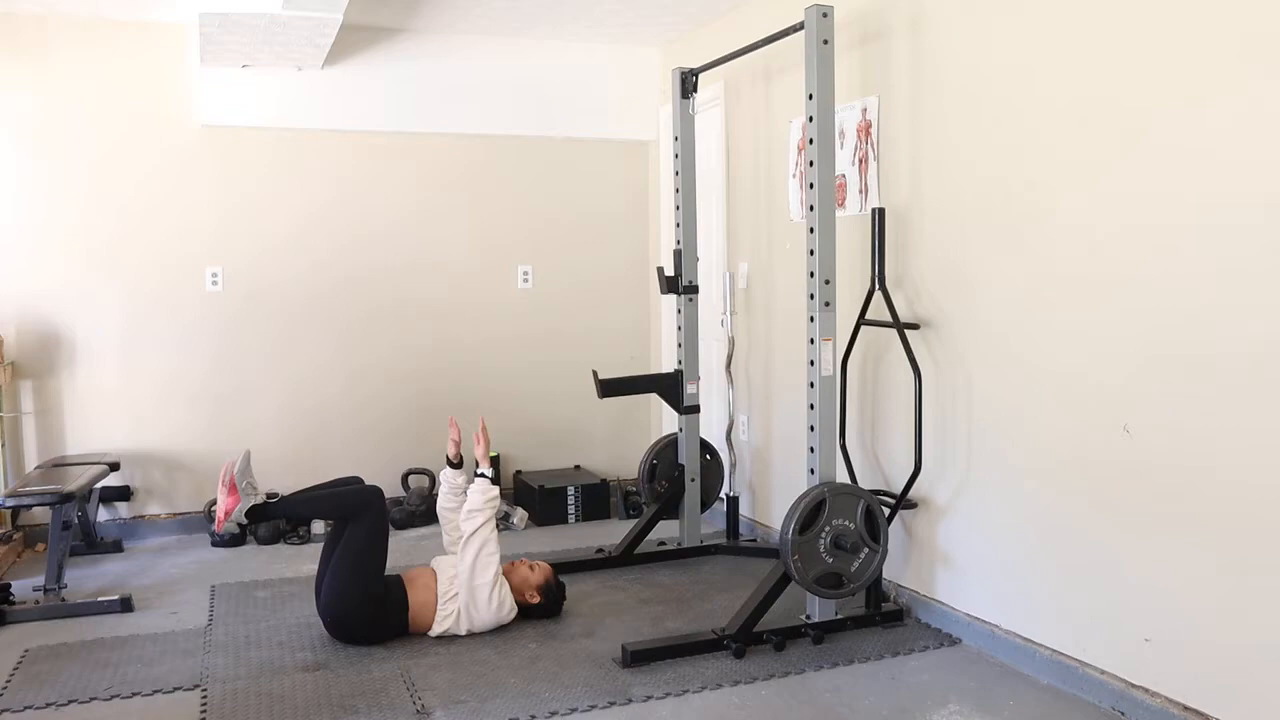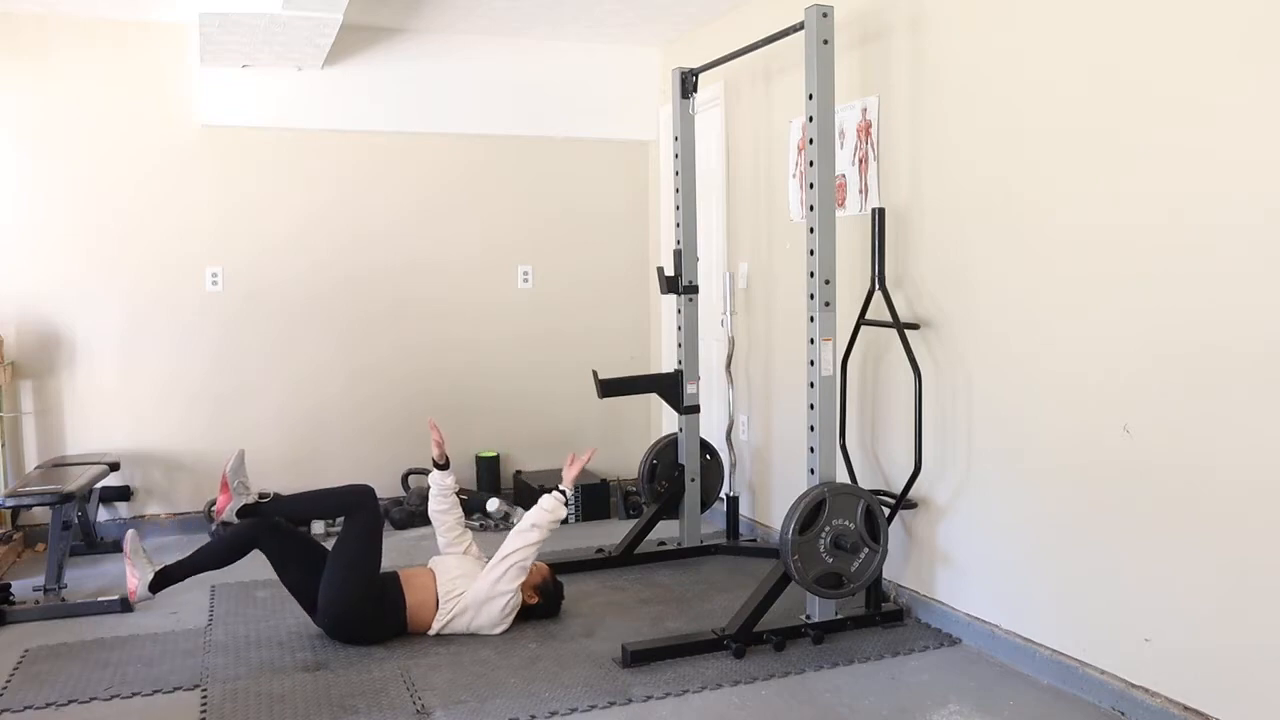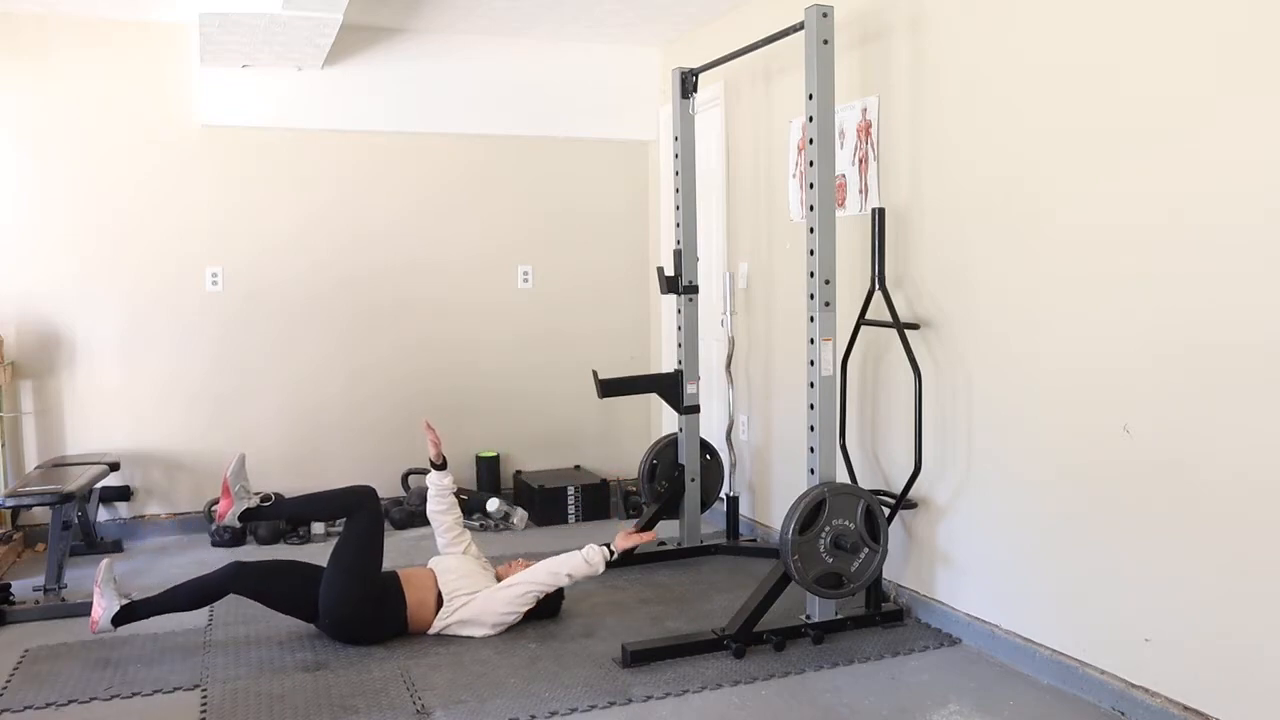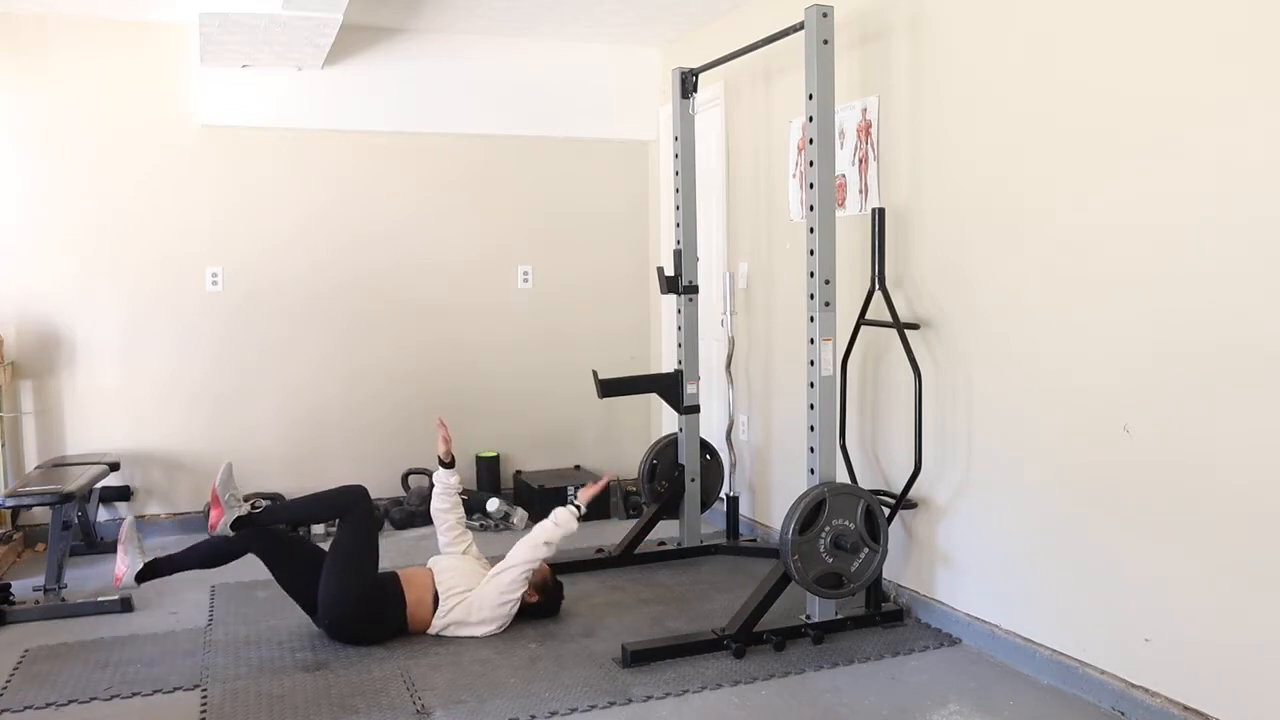
dt=1s
person 1, frame 1
left shoulder: (496, 604)
right shoulder: (482, 577)
left elbow: (477, 531)
right elbow: (459, 529)
left wrist: (484, 469)
right wrist: (455, 462)
left hip: (353, 615)
right hip: (347, 602)
left knee: (370, 499)
right knee: (354, 487)
left ankle: (251, 507)
right ankle: (247, 510)
person 1, frame 2
left shoulder: (500, 606)
right shoulder: (480, 572)
left elbow: (526, 539)
right elbow: (450, 526)
left wrist: (562, 491)
right wrist: (441, 464)
left hip: (356, 615)
right hip: (347, 604)
left knee: (362, 497)
right knee: (263, 529)
left ankle: (247, 504)
right ankle: (154, 581)
person 1, frame 3
left shoulder: (503, 606)
right shoulder: (479, 568)
left elbow: (558, 571)
right elbow: (447, 521)
left wrist: (609, 550)
right wrist: (439, 465)
left hip: (359, 615)
right hip: (350, 604)
left knee: (365, 499)
right knee: (238, 574)
left ankle: (248, 508)
right ankle: (120, 614)
person 1, frame 4
left shoulder: (499, 606)
right shoulder: (478, 569)
left elbow: (529, 552)
right elbow: (450, 524)
left wrist: (575, 507)
right wrist: (446, 462)
left hip: (358, 615)
right hip: (349, 605)
left knee: (357, 498)
right knee: (261, 538)
left ankle: (240, 519)
right ankle: (141, 570)
